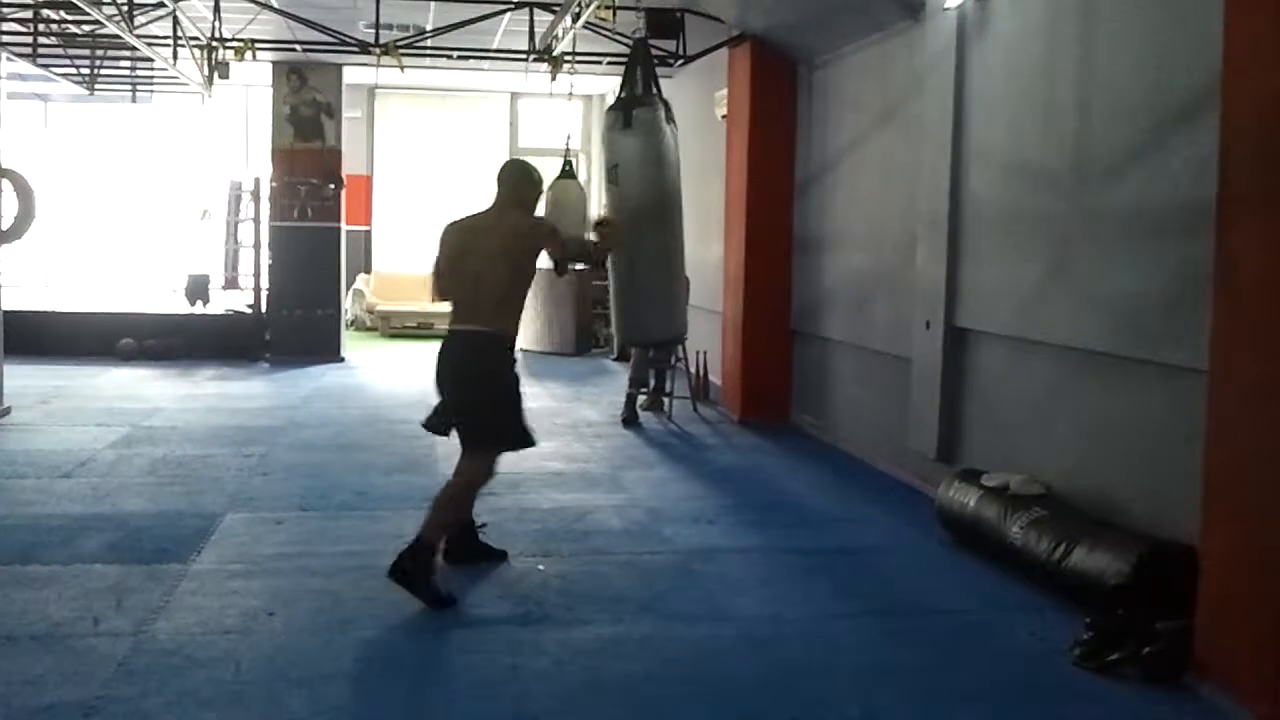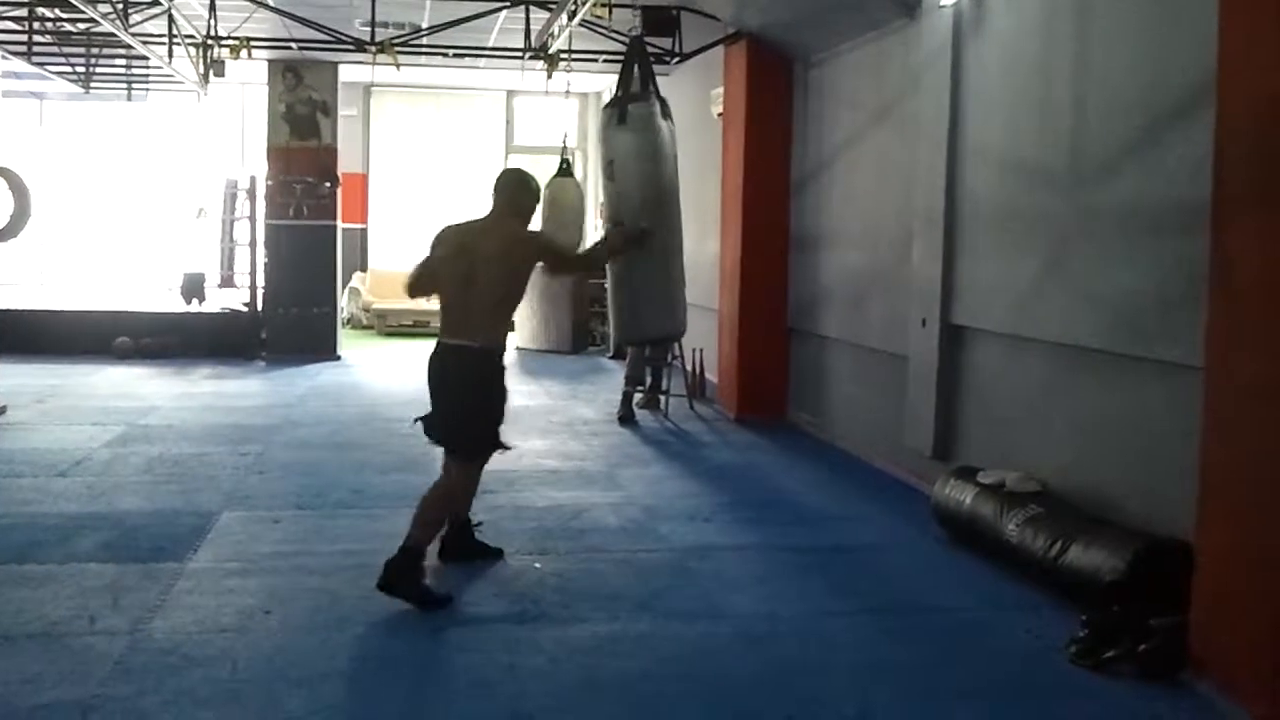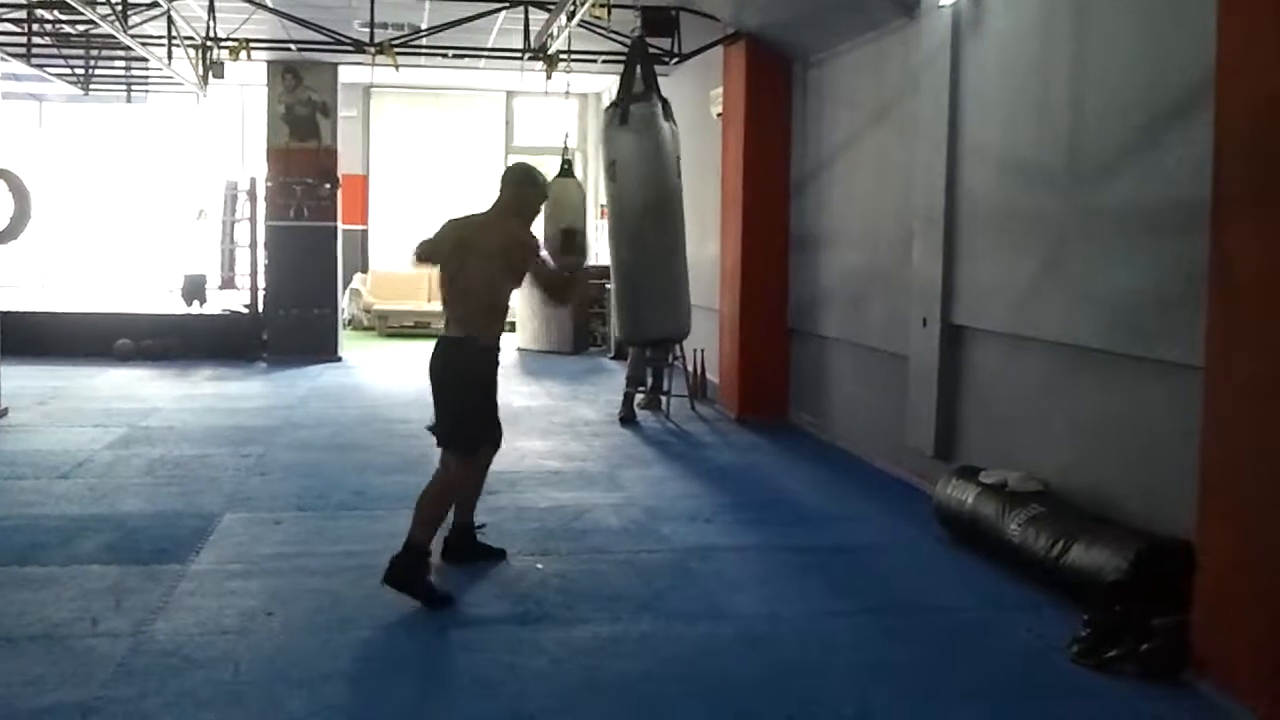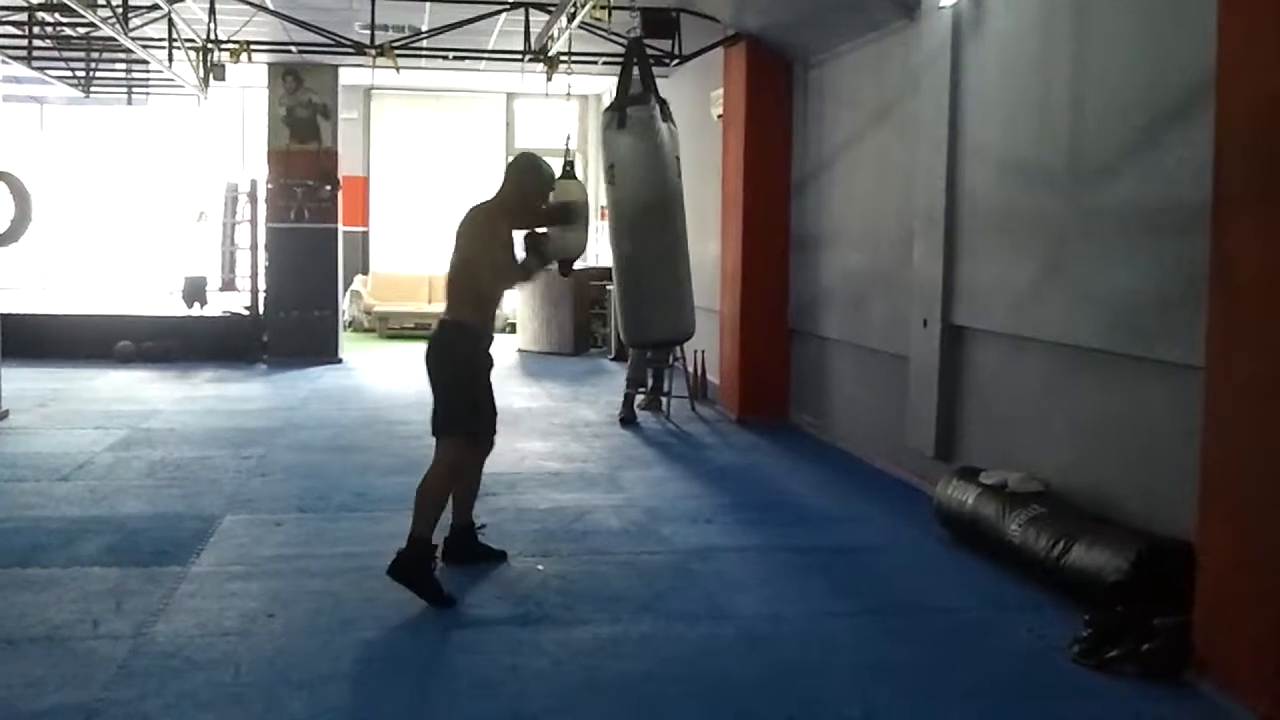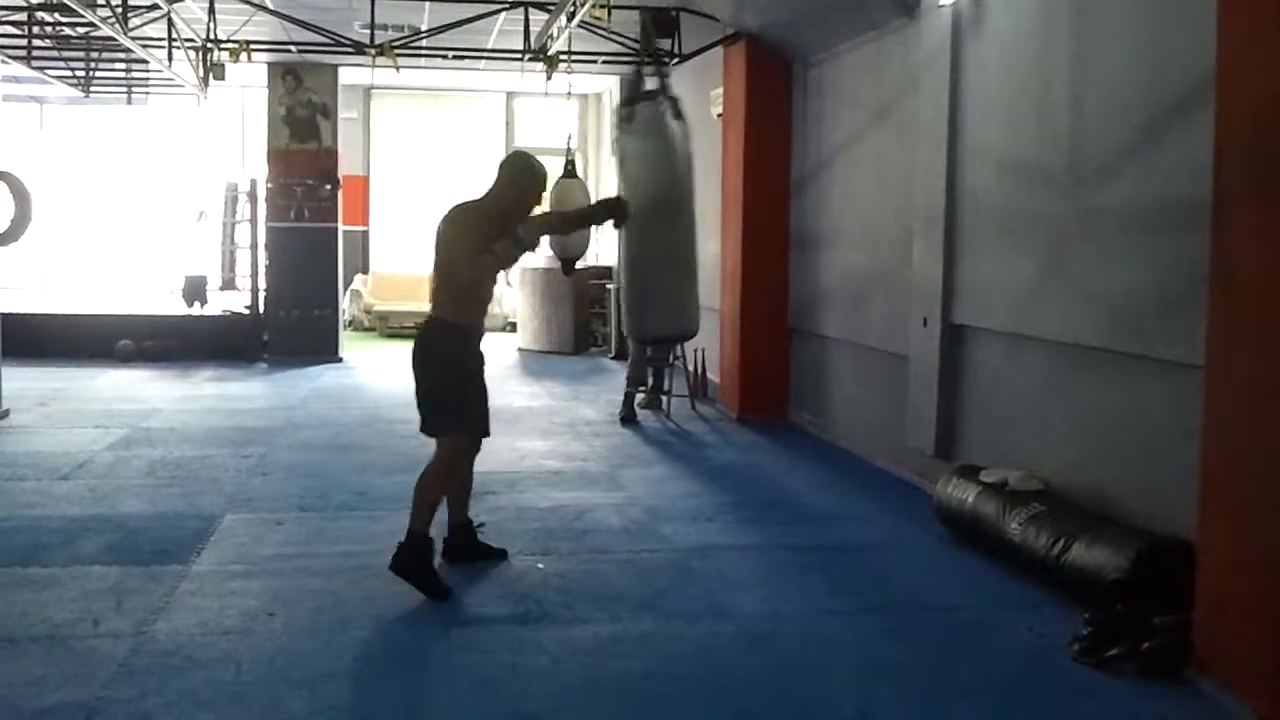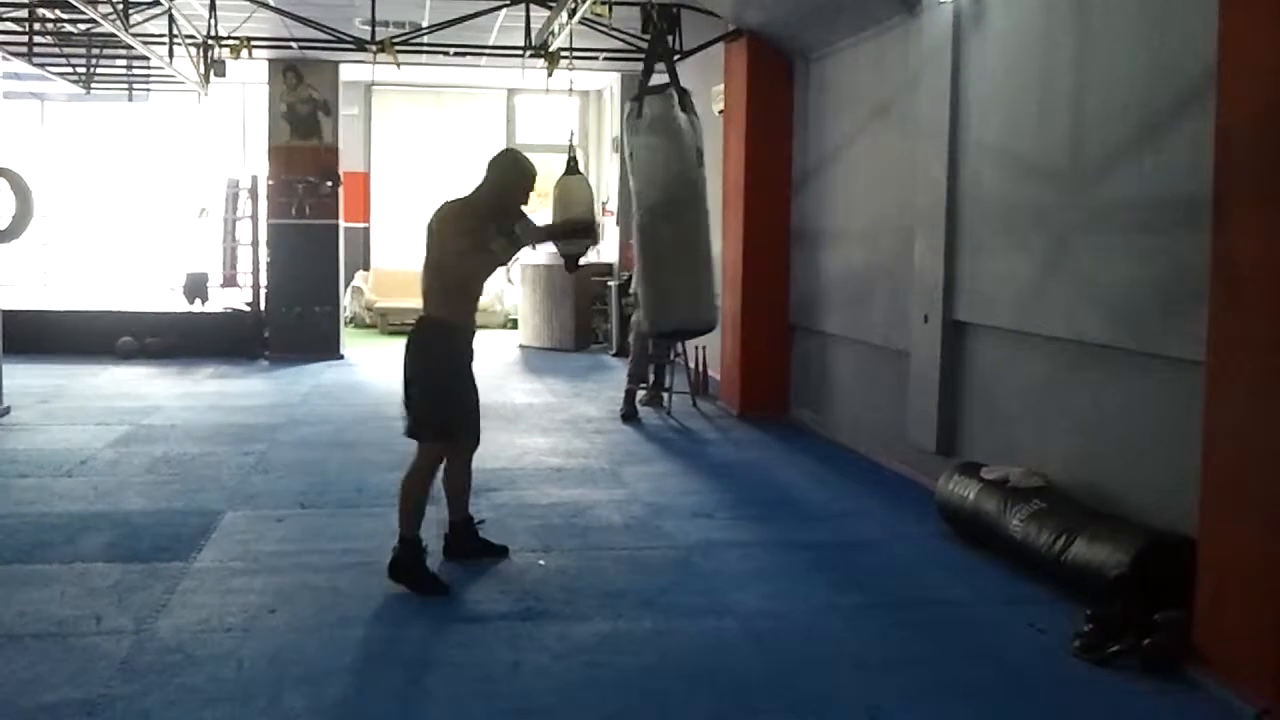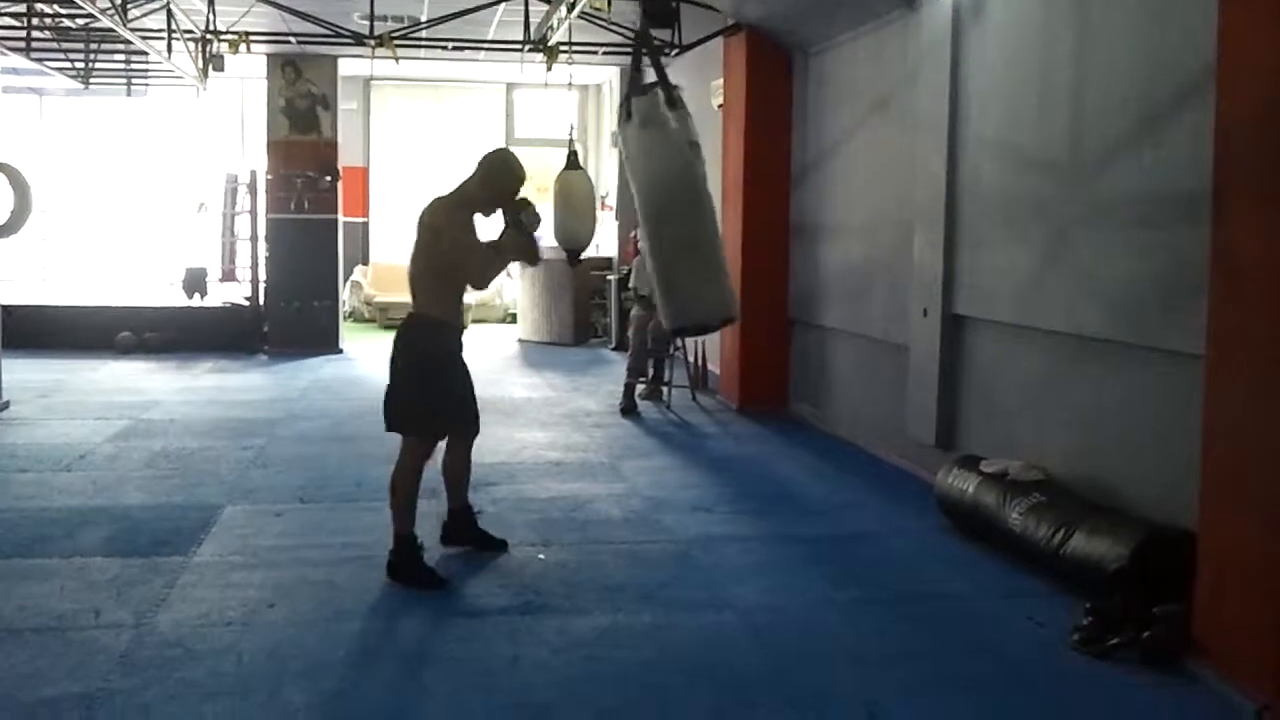
dt=0.1s
person 1, frame 1
left shoulder: (458, 230)
right shoulder: (528, 229)
left elbow: (444, 288)
right elbow: (586, 253)
right wrist: (605, 235)
left hip: (457, 348)
right hip: (488, 353)
left knee: (478, 451)
right knee: (478, 463)
left ankle: (461, 537)
right ankle: (417, 558)
person 1, frame 2
left shoulder: (451, 237)
right shoulder: (527, 242)
left elbow: (415, 286)
right elbow: (581, 263)
right wrist: (618, 238)
left hip: (449, 357)
right hip: (478, 365)
left knee: (470, 456)
right knee: (459, 469)
left ankle: (459, 536)
right ankle: (403, 568)
person 1, frame 3
left shoulder: (459, 229)
right shoulder: (517, 241)
left elbow: (423, 253)
right elbow: (560, 292)
right wrist: (572, 259)
left hip: (452, 352)
right hip: (471, 358)
left knee: (479, 450)
right knee: (458, 463)
left ankle: (461, 536)
right ankle: (409, 565)
person 1, frame 4
left shoulder: (491, 216)
right shoulder: (491, 220)
right elbow: (491, 282)
left wrist: (551, 217)
right wrist: (535, 263)
left hip: (465, 345)
right hip: (458, 345)
left knee: (476, 441)
right knee: (455, 448)
left ankle: (461, 536)
right ankle: (415, 558)
person 1, frame 5
left shoulder: (495, 217)
right shoulder: (463, 219)
left elbow: (545, 224)
right elbow: (464, 276)
left wrist: (601, 211)
right wrist: (511, 247)
left hip: (462, 342)
right hip: (443, 343)
left knee: (467, 444)
right knee: (453, 447)
left ankle: (460, 536)
right ankle: (413, 551)
person 1, frame 6
left shoulder: (484, 217)
right shoulder: (452, 217)
right elbow: (458, 276)
left wrist: (567, 229)
right wrist: (505, 244)
left hip: (455, 343)
right hip: (435, 344)
left knee: (461, 445)
right knee: (435, 449)
left ankle: (461, 532)
right ankle: (407, 557)
person 1, frame 7
left shoulder: (461, 216)
right shoulder: (445, 215)
left elbow: (476, 267)
right elbow: (477, 275)
left wrist: (517, 242)
right wrist: (516, 236)
left hip: (443, 338)
right hip: (424, 339)
left knee: (463, 433)
right knee: (418, 445)
left ankle: (460, 522)
right ankle: (404, 554)
